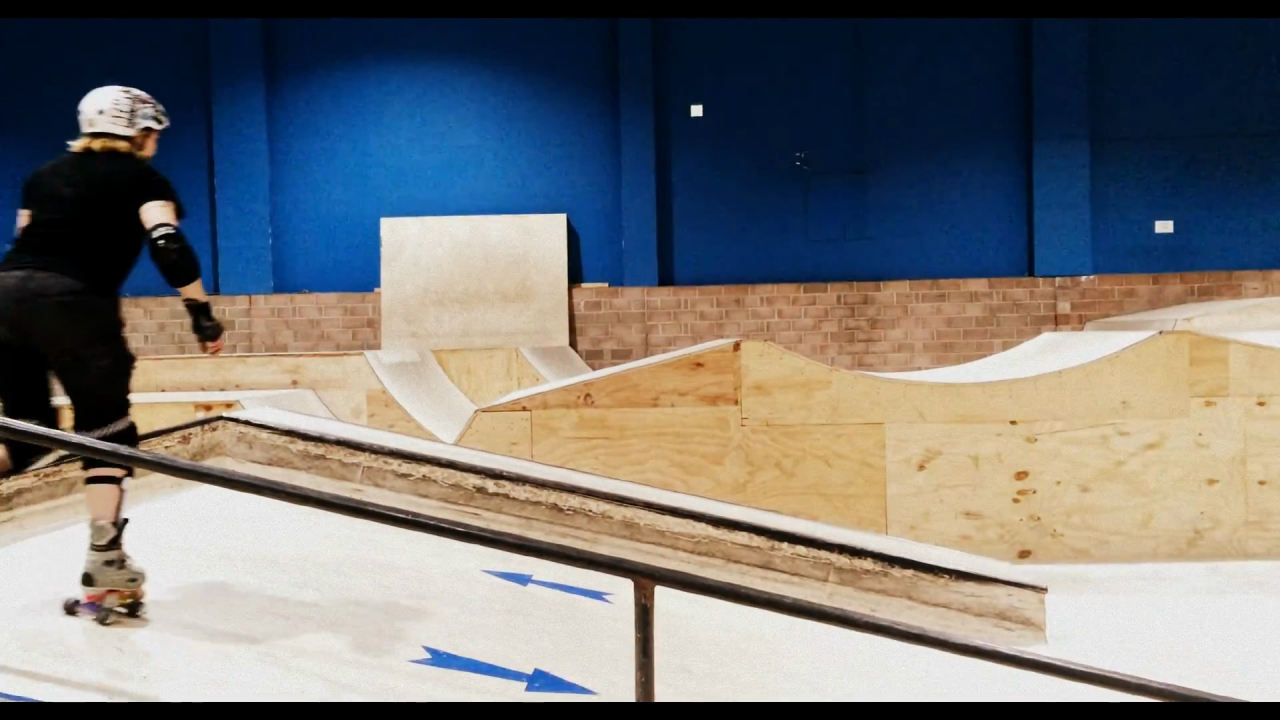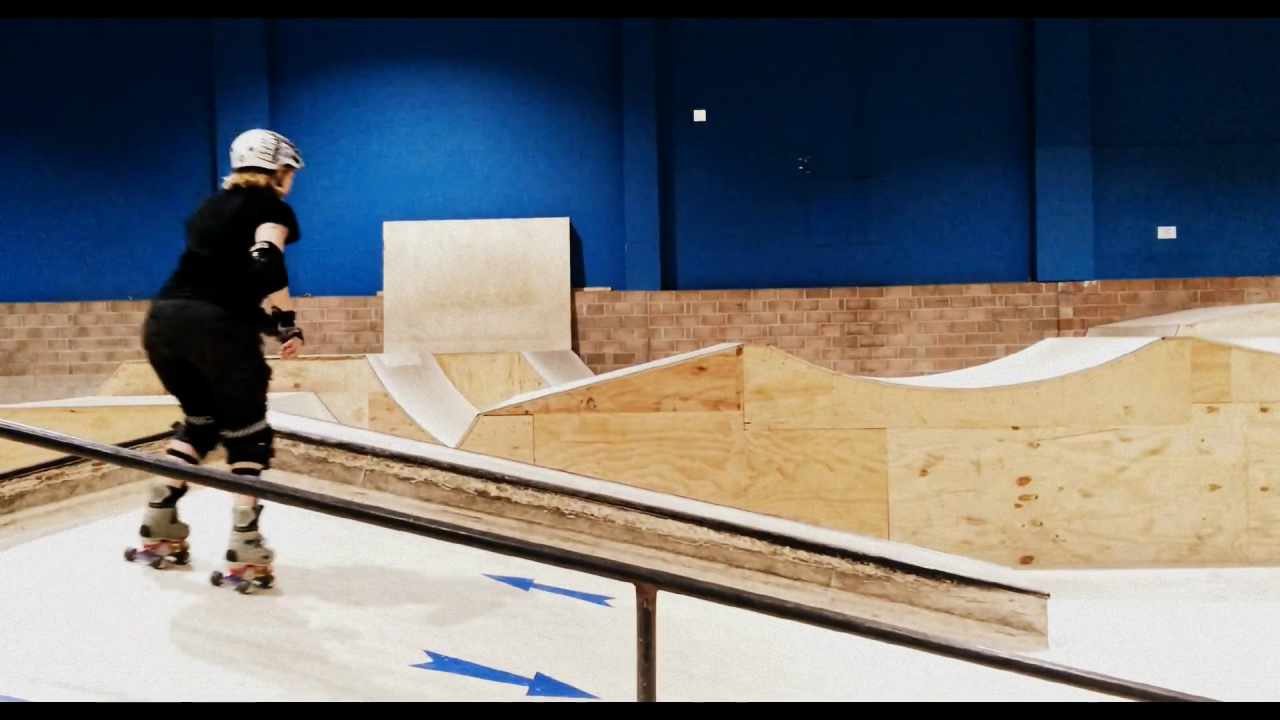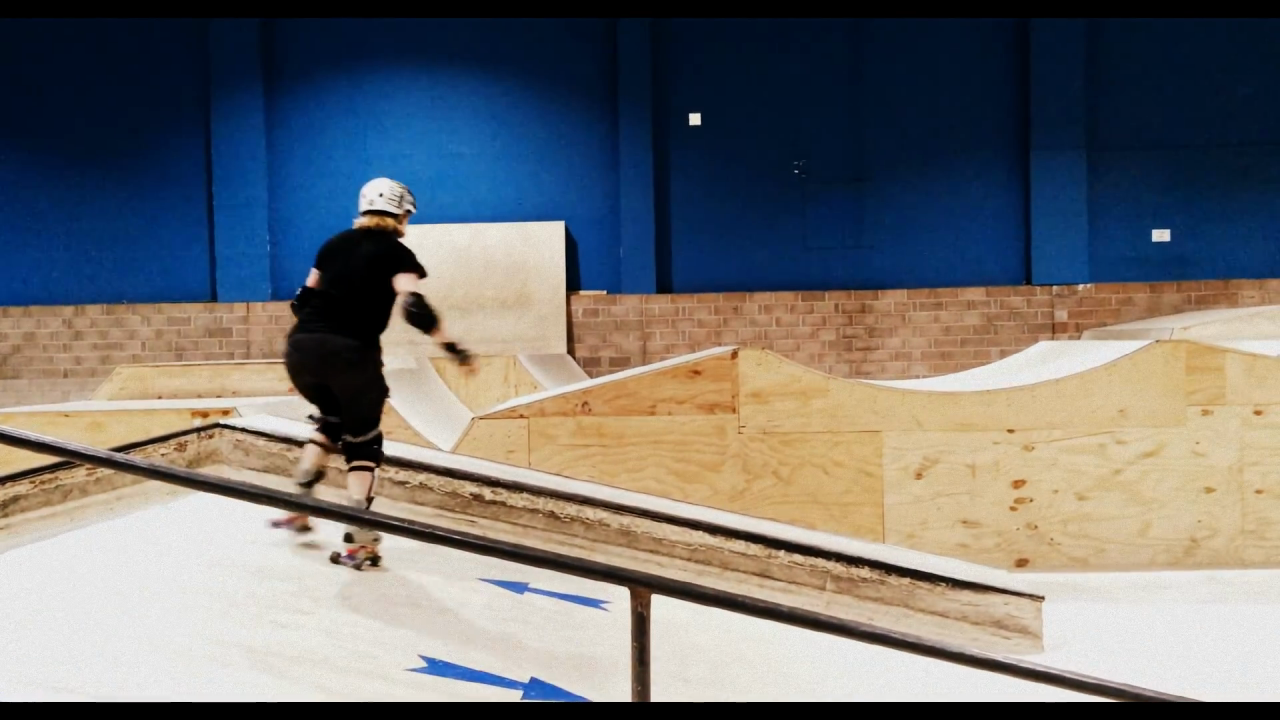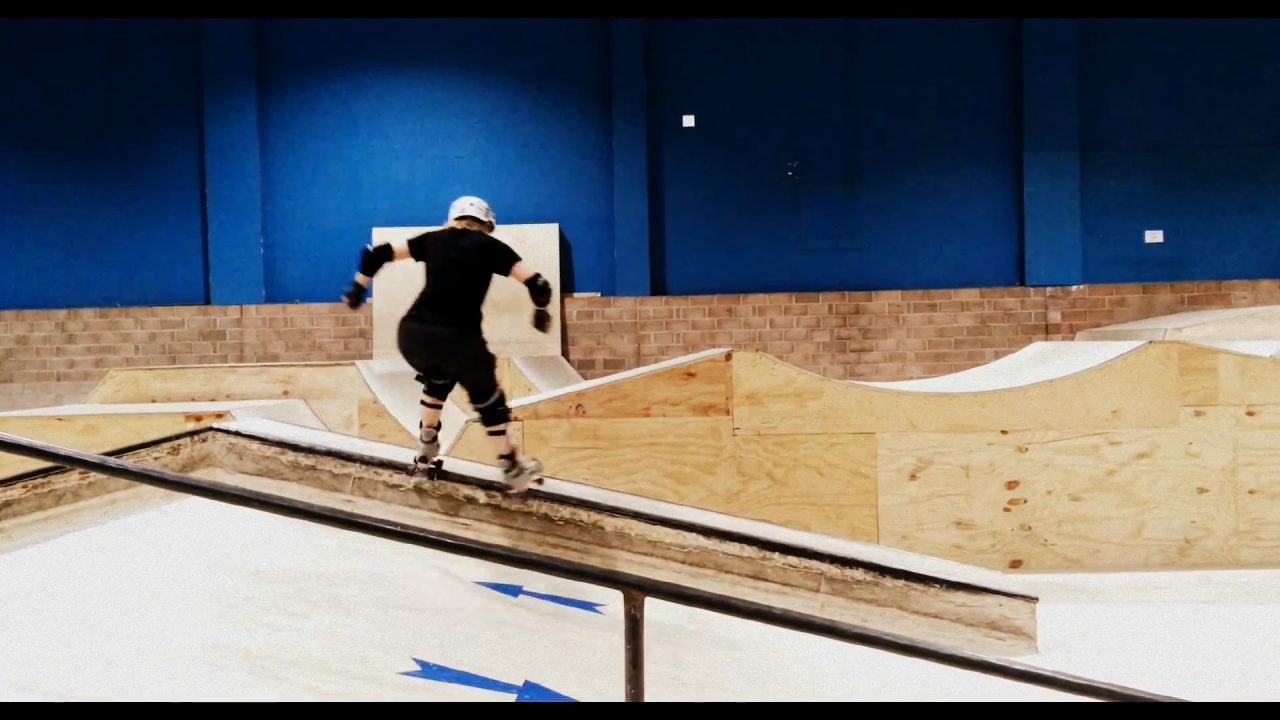
dt=0.4s
person 1, frame 1
left shoulder: (44, 175)
right shoulder: (141, 178)
right elbow: (168, 242)
right wrist: (201, 310)
right hip: (73, 302)
right knee: (108, 433)
person 1, frame 2
left shoulder: (209, 207)
right shoulder: (273, 208)
right elbow: (265, 260)
left wrist: (255, 314)
right wrist: (283, 319)
left hip: (163, 318)
right hip: (217, 324)
left knee: (202, 422)
right knee: (249, 436)
left ankle: (159, 524)
right ankle: (245, 546)
person 1, frame 3
left shoulder: (336, 243)
right shoulder: (394, 254)
left elbow: (305, 298)
right elbow: (413, 305)
right wrist: (450, 344)
left hip: (302, 347)
right hip: (351, 353)
left knee: (333, 422)
right knee: (362, 443)
right ankle: (358, 539)
person 1, frame 4
left shoulder: (433, 240)
right shoulder: (489, 247)
left elbow: (377, 253)
right elbow: (537, 285)
left wrist: (358, 288)
right wrist: (541, 312)
left hip: (414, 332)
right hip: (458, 338)
left knee: (438, 383)
right knee: (491, 405)
left ankle: (424, 456)
right ankle: (515, 474)
